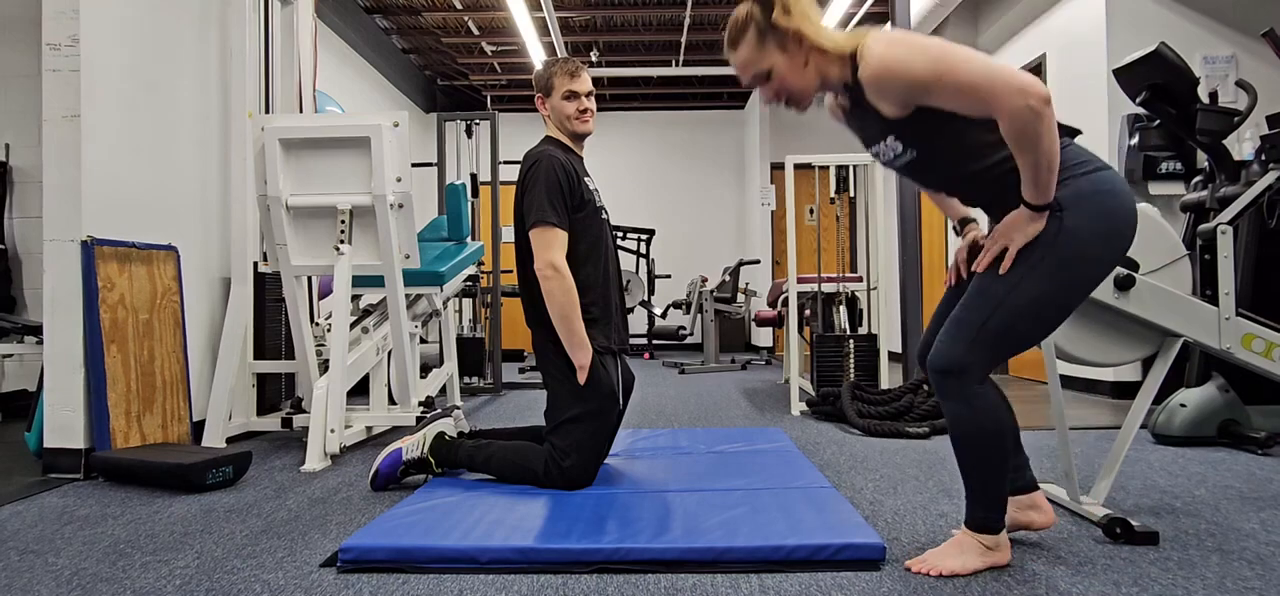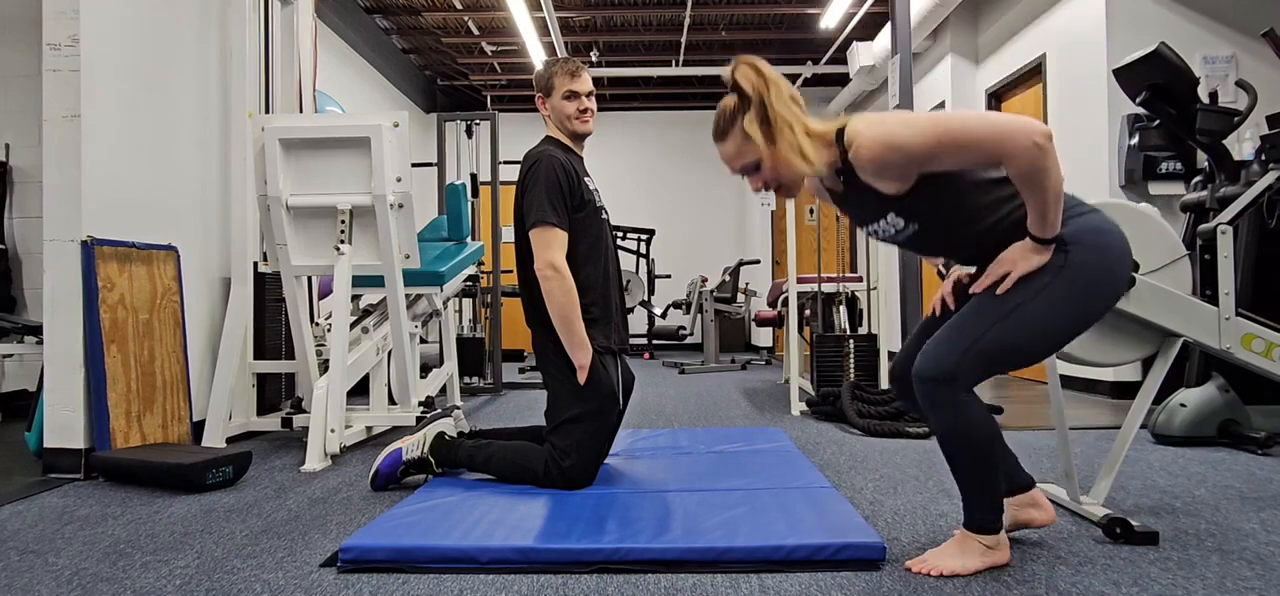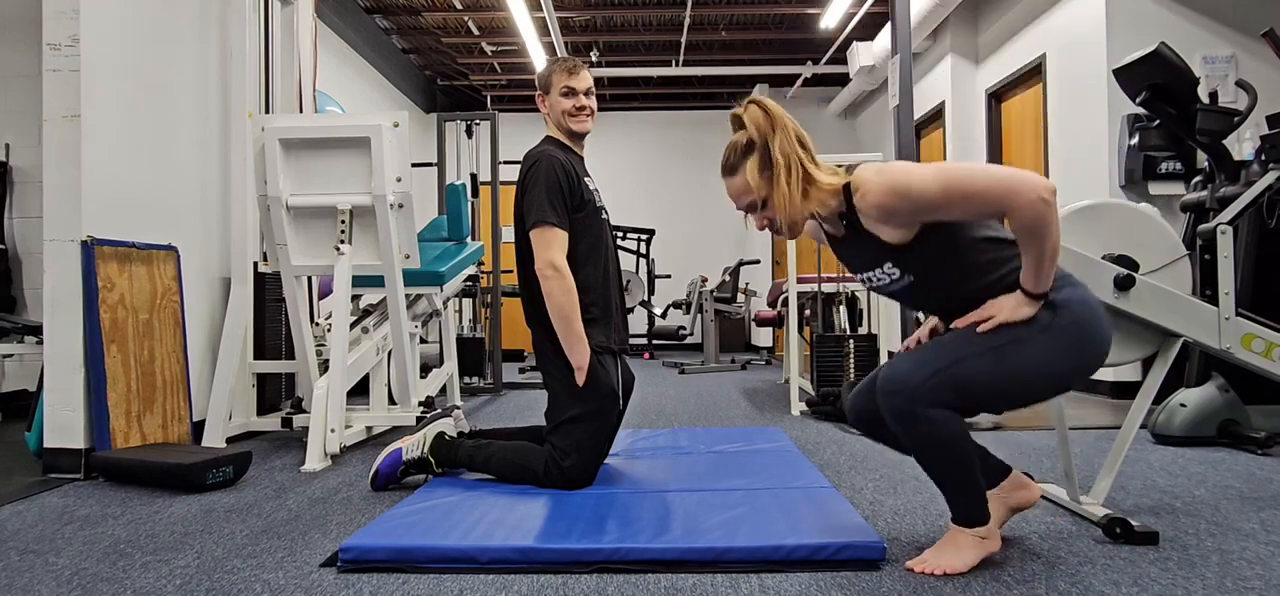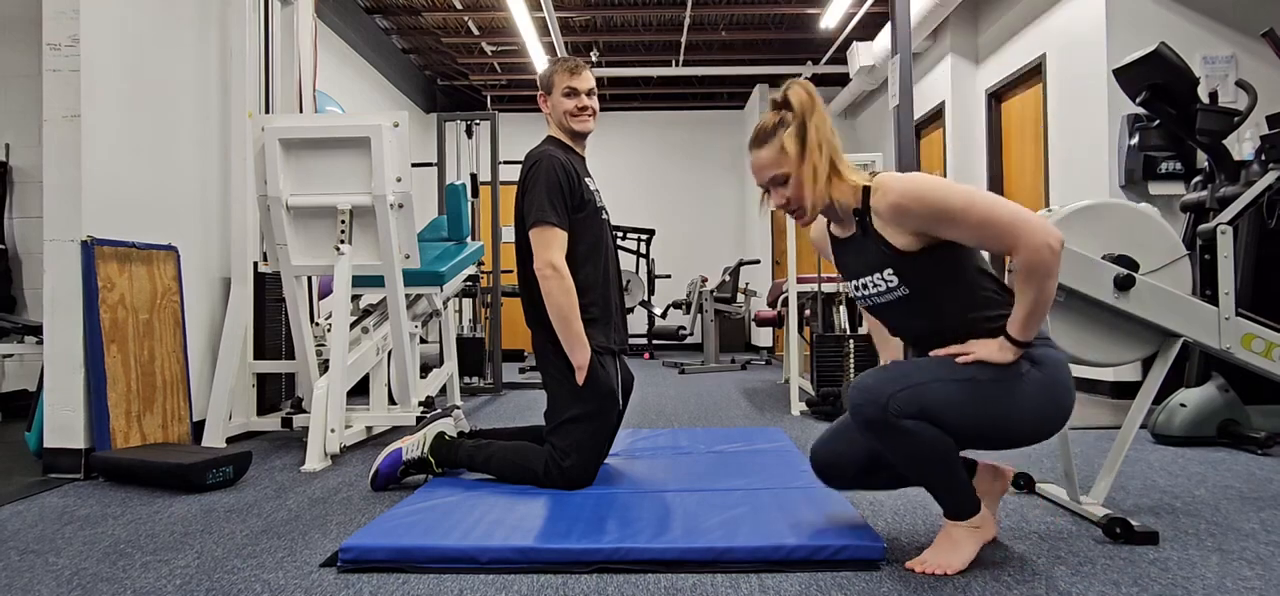
dt=0.2s
person 1, frame 1
left shoulder: (883, 62)
right shoulder: (842, 98)
left elbow: (1028, 97)
left wrist: (1034, 208)
right wrist: (965, 224)
left hip: (1079, 202)
right hip: (1027, 207)
left knee: (957, 361)
right knee: (940, 356)
left ankle: (987, 534)
right ankle: (1021, 498)
person 1, frame 2
left shoulder: (871, 142)
right shoulder: (823, 178)
left elbow: (1029, 137)
left wrist: (1041, 241)
right wrist: (953, 271)
left hip: (1076, 248)
right hip: (1006, 260)
left knee: (940, 374)
right knee: (910, 376)
left ankle: (985, 535)
right ankle: (1020, 496)
person 1, frame 3
left shoulder: (878, 190)
right shoulder: (820, 227)
left elbow: (1033, 192)
left wrist: (1031, 294)
right wrist: (935, 316)
left hip: (1060, 317)
right hip: (982, 315)
left knee: (906, 387)
right knee: (865, 407)
left ankle: (975, 527)
right ankle: (1003, 484)
person 1, frame 4
left shoulder: (896, 197)
right shoulder: (823, 234)
left elbow: (1041, 240)
left wrist: (1013, 343)
right wrist: (894, 365)
left hip: (1028, 375)
right hip: (954, 367)
left knee: (874, 398)
right knee: (833, 459)
left ankle: (968, 518)
right ankle: (975, 477)
person 2, frame 1
left shoulder: (571, 165)
right shoulder: (550, 165)
right elbow: (550, 266)
right wrist: (583, 356)
left hip: (596, 344)
right hip: (580, 349)
left knee: (582, 450)
right knee: (571, 469)
left ankle: (456, 435)
right ankle: (436, 447)
person 2, frame 2
left shoulder: (572, 165)
right shoulder: (549, 165)
right elbow: (550, 266)
right wrist: (583, 355)
left hip: (597, 345)
right hip: (579, 349)
left knee: (581, 450)
right knee: (571, 468)
left ankle: (456, 435)
right ankle: (438, 449)
person 2, frame 3
left shoulder: (573, 166)
right shoulder: (549, 165)
right elbow: (551, 266)
right wrist: (582, 357)
left hip: (598, 345)
right hip: (582, 350)
left knee: (580, 450)
right knee: (571, 469)
left ankle: (457, 434)
right ankle: (438, 448)
person 2, frame 4
left shoulder: (574, 166)
right shoulder: (551, 165)
right elbow: (549, 266)
right wrist: (582, 357)
left hip: (597, 344)
right hip: (580, 349)
left knee: (581, 450)
right knee: (571, 469)
left ankle: (456, 435)
right ankle: (439, 449)
